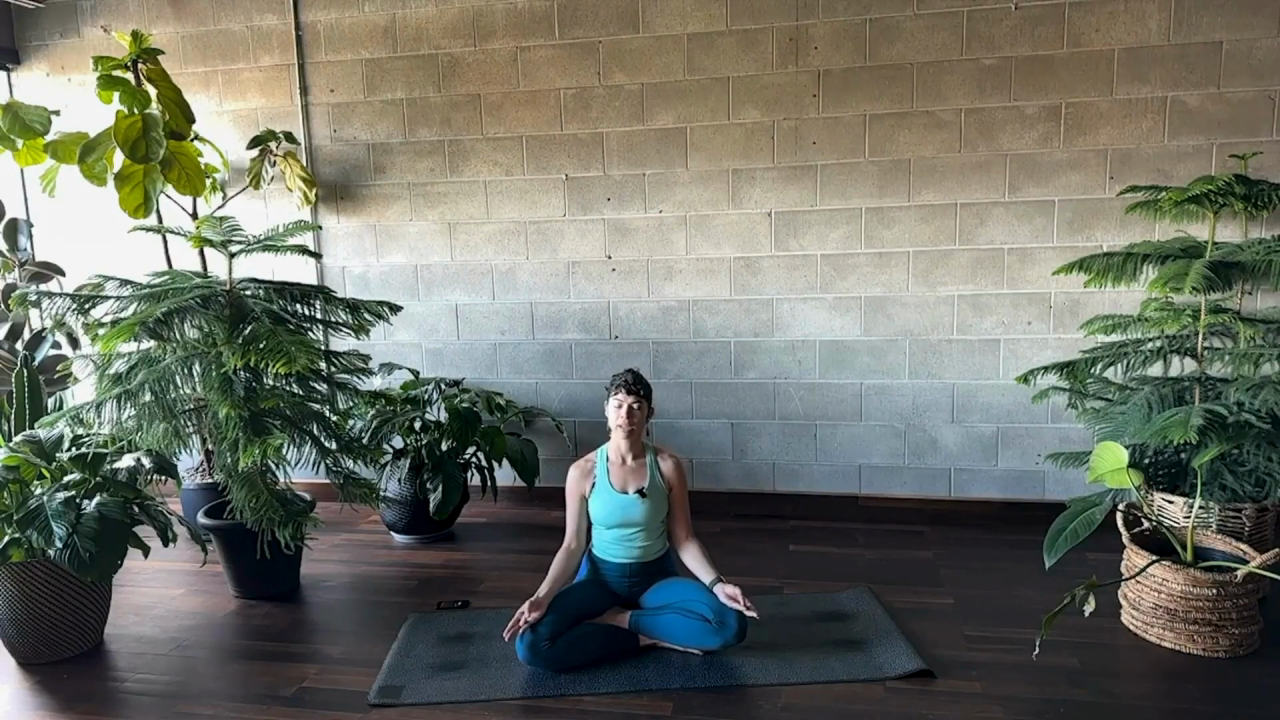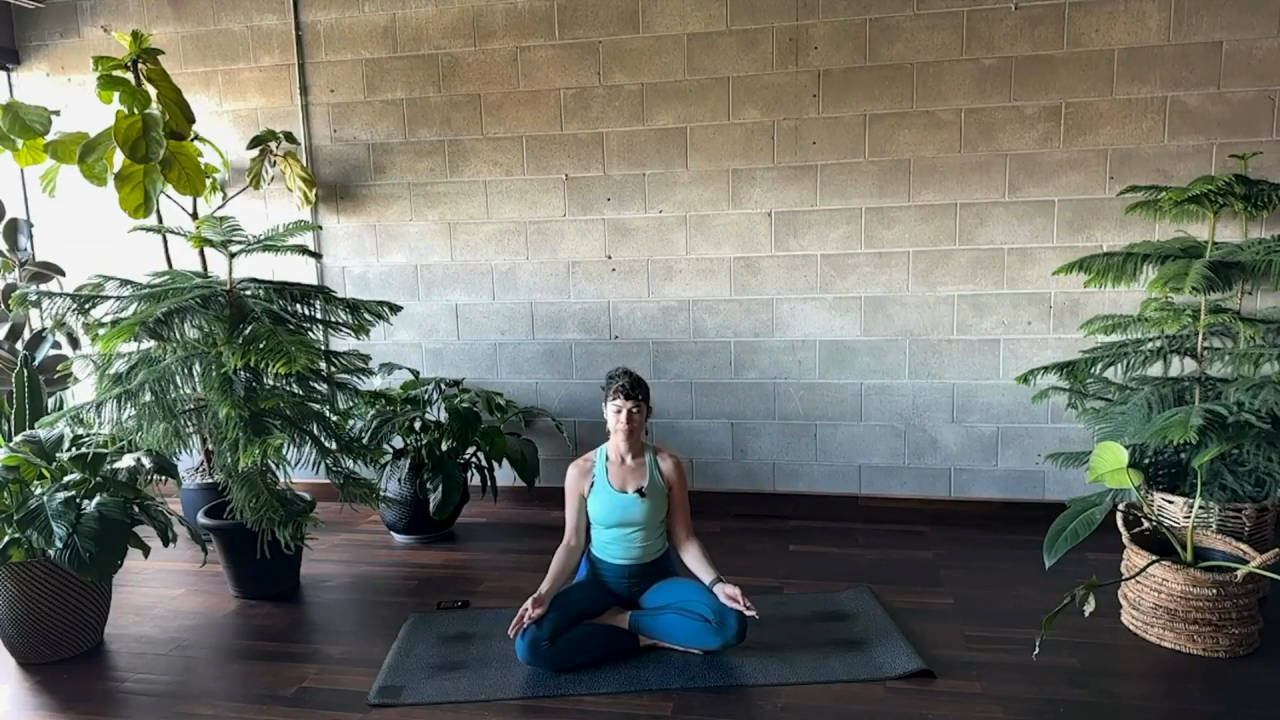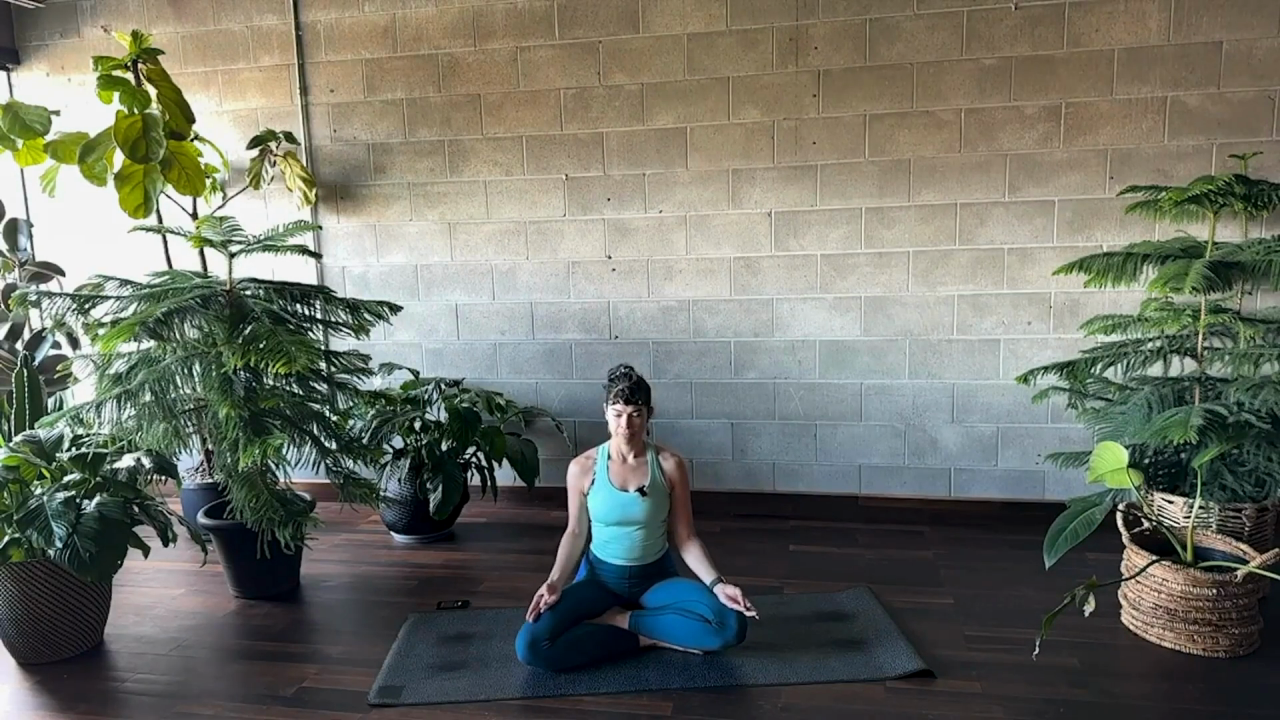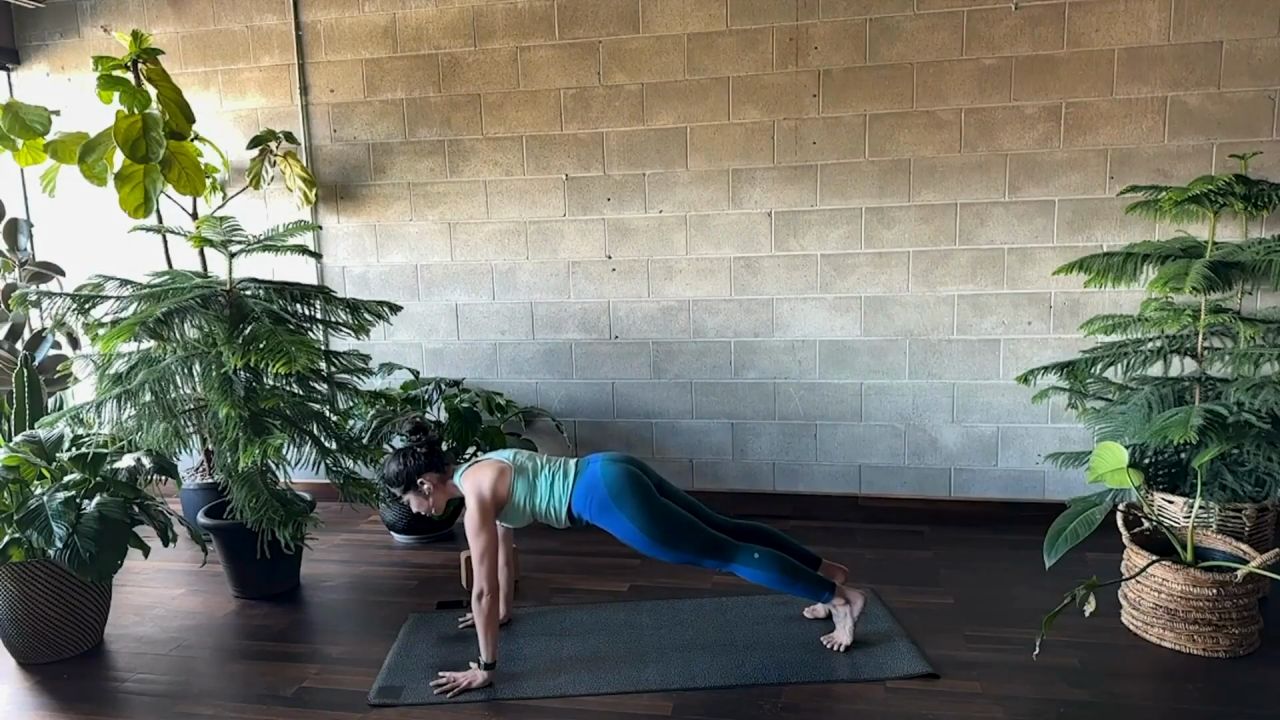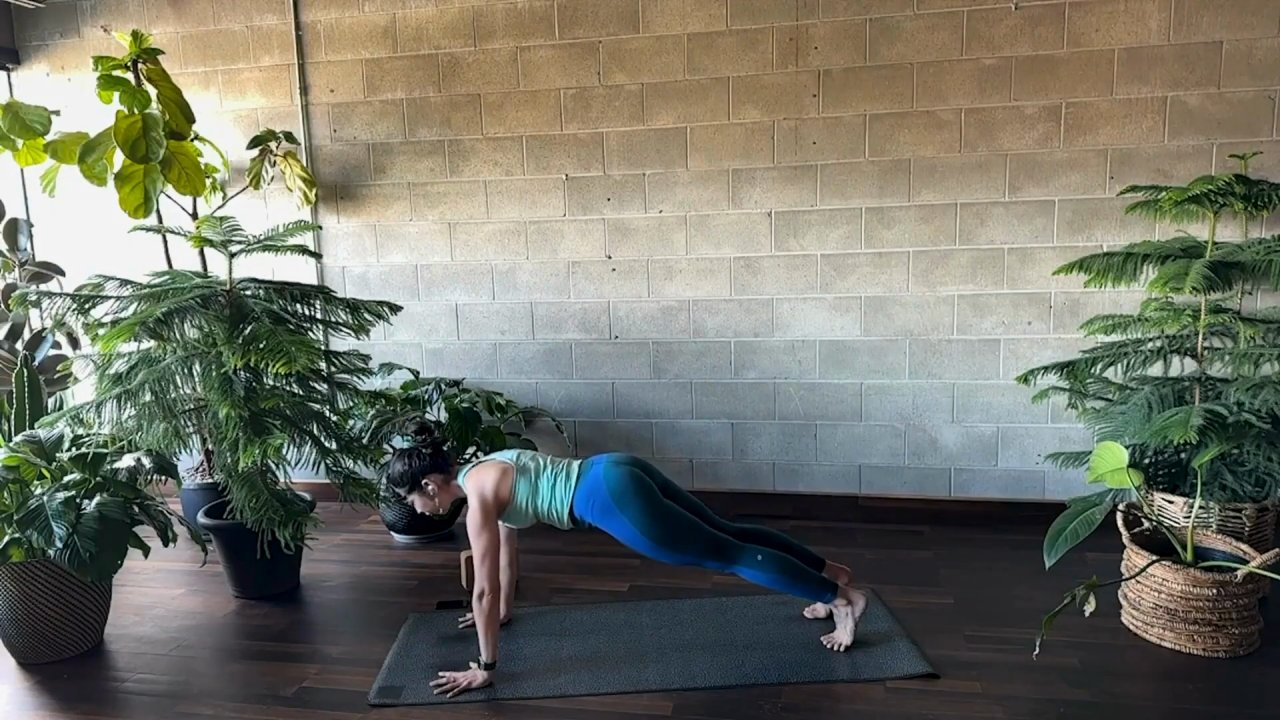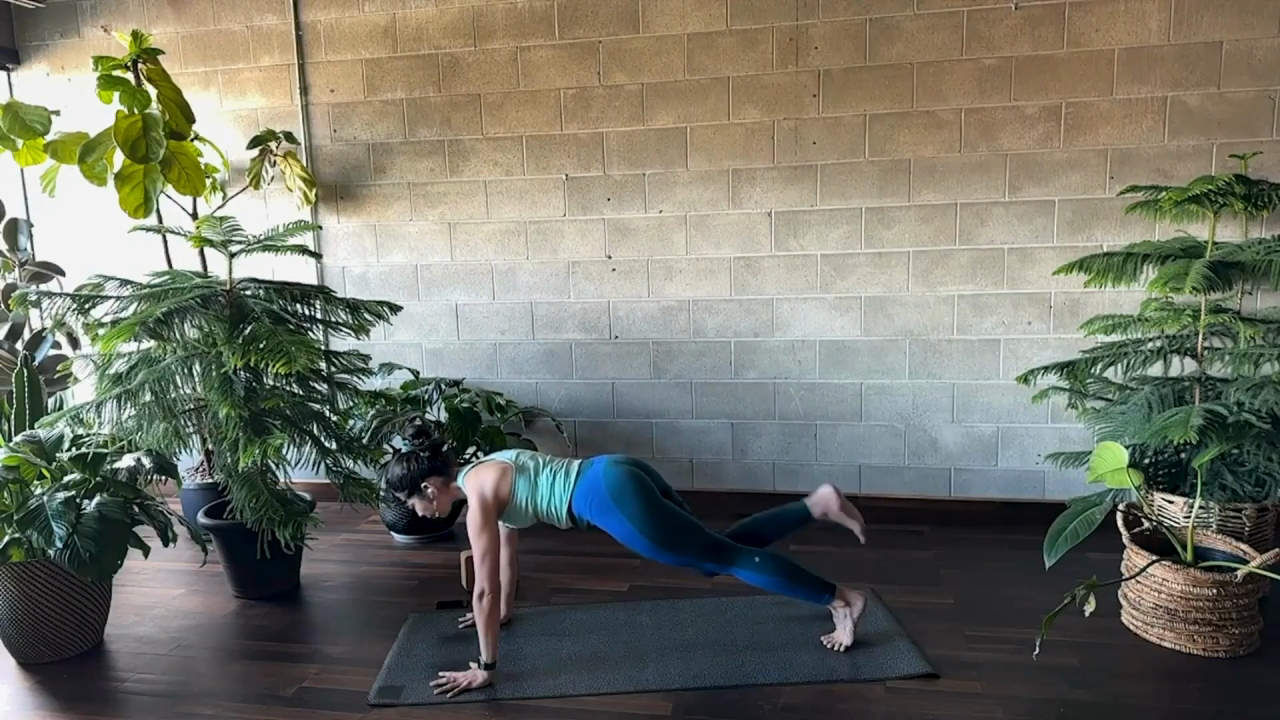
dt=0.3s
person 1, frame 1
left shoulder: (668, 467)
right shoulder: (582, 472)
left elbow: (683, 540)
right elbow: (573, 545)
left wrist: (716, 584)
right wrist: (542, 597)
left hip: (656, 577)
right hip: (600, 578)
left knee: (729, 625)
right knee: (531, 645)
left ankle: (619, 620)
right ankle: (649, 636)
person 1, frame 2
left shoulder: (667, 466)
right shoulder: (581, 471)
left elbow: (683, 538)
right elbow: (572, 542)
left wrist: (715, 583)
right wrist: (544, 594)
left hip: (656, 577)
right hip: (599, 578)
left knee: (730, 625)
right knee: (531, 645)
left ankle: (619, 621)
right ankle: (649, 637)
person 1, frame 3
left shoulder: (669, 465)
right shoulder: (582, 468)
left elbow: (685, 538)
right elbow: (575, 534)
left wrist: (717, 584)
right wrist: (554, 583)
left hip: (655, 578)
right hip: (599, 578)
left knee: (731, 625)
right knee: (530, 648)
right ankle: (648, 634)
person 1, frame 4
left shoulder: (476, 492)
right shoulder: (481, 471)
left elbow: (482, 588)
right elbow: (504, 543)
left wrist: (485, 667)
right wrist: (502, 611)
left hip: (607, 493)
right hip: (610, 474)
left knee: (726, 553)
right knee: (723, 531)
left ankle: (838, 597)
right ankle: (825, 570)
person 1, frame 5
left shoulder: (477, 495)
right shoulder: (487, 472)
left elbow: (483, 589)
right elbow: (507, 542)
left wrist: (484, 667)
right wrist: (502, 611)
left hip: (611, 496)
right hip: (618, 474)
left knee: (727, 554)
right knee: (724, 533)
left ankle: (842, 598)
right ankle: (827, 572)
person 1, frame 6
left shoulder: (478, 495)
right shoulder: (488, 472)
left elbow: (483, 588)
right elbow: (508, 542)
left wrist: (485, 668)
right wrist: (503, 611)
left hip: (611, 496)
right hip: (618, 474)
left knee: (724, 557)
right knee: (718, 551)
left ankle: (841, 602)
right ankle: (819, 504)
